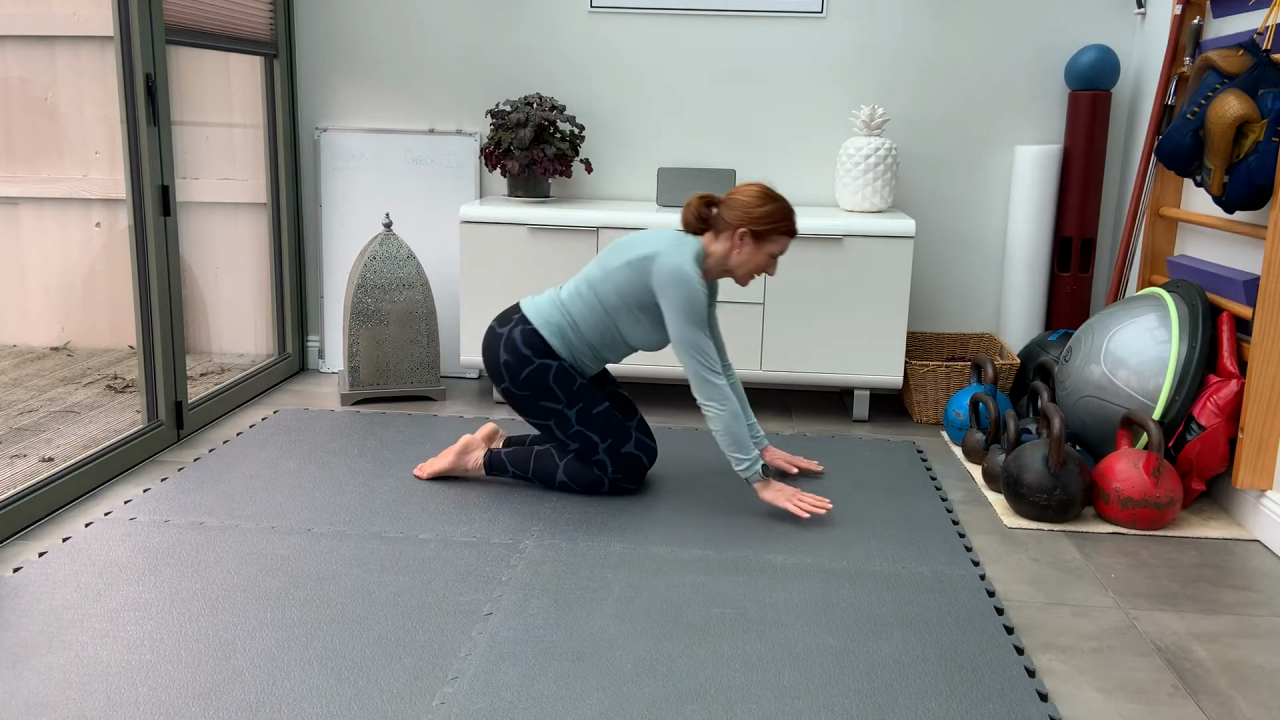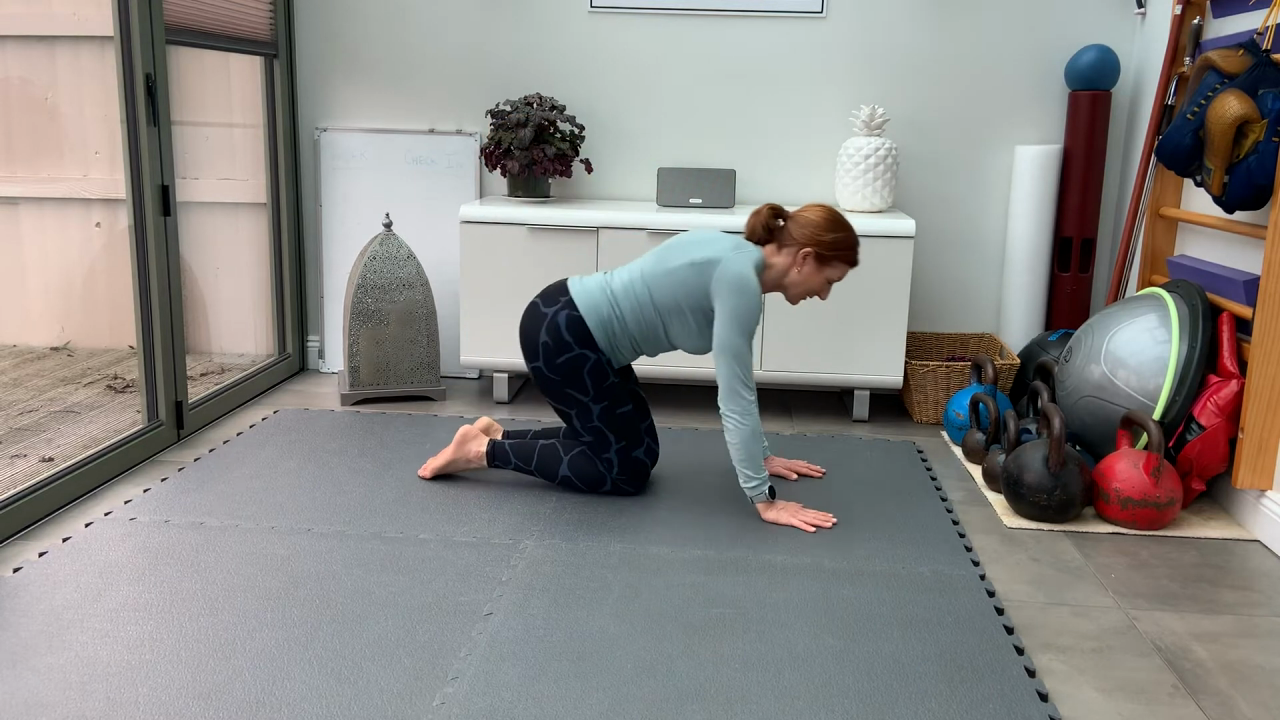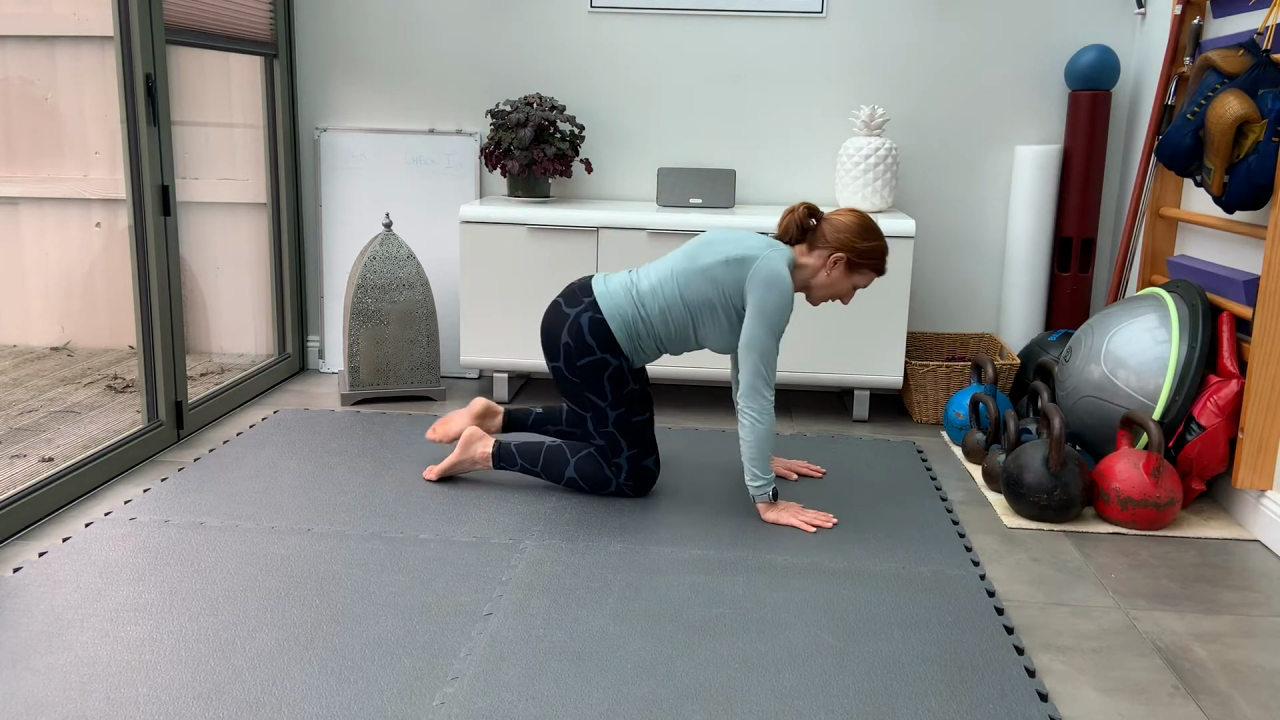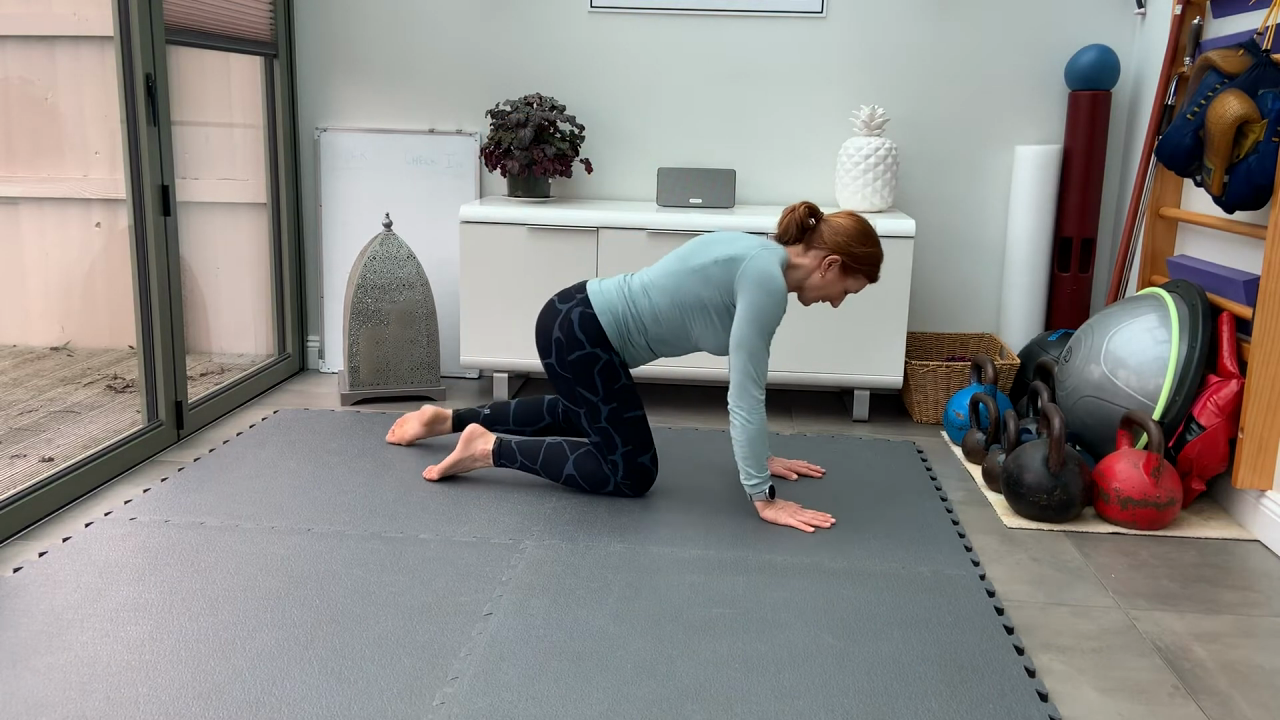
dt=0.3s
person 1, frame 1
left shoulder: (699, 268)
right shoulder: (678, 269)
left elbow: (720, 371)
right elbow: (707, 387)
left wrist: (759, 445)
right wrist: (759, 479)
left hip: (555, 350)
right hip: (524, 350)
left knee: (638, 450)
right knee: (624, 468)
left ankle: (498, 439)
right ankle: (483, 457)
person 1, frame 2
left shoulder: (740, 263)
right shoulder: (739, 277)
left elbow: (739, 380)
right elbow: (735, 397)
left wrist: (761, 456)
right wrist: (764, 499)
left hip: (577, 327)
right hip: (562, 334)
left knee: (637, 449)
right knee: (627, 471)
left ankle: (499, 434)
right ankle: (484, 451)
person 1, frame 3
left shoulder: (764, 260)
right shoulder: (773, 279)
left elbow: (744, 375)
right elbow: (755, 396)
left wrist: (761, 458)
right wrist: (765, 500)
left hip: (591, 317)
right hip: (584, 334)
left knee: (615, 427)
right knee: (632, 472)
left ankle: (496, 417)
right ankle: (490, 449)
person 1, frame 4
left shoulder: (759, 260)
right shoulder: (767, 279)
left elbow: (743, 376)
right elbow: (746, 395)
left wrist: (759, 456)
right wrist: (762, 498)
left hip: (581, 321)
right hip: (579, 334)
left knee: (578, 415)
right knee: (632, 472)
left ankle: (450, 420)
right ankle: (489, 448)
